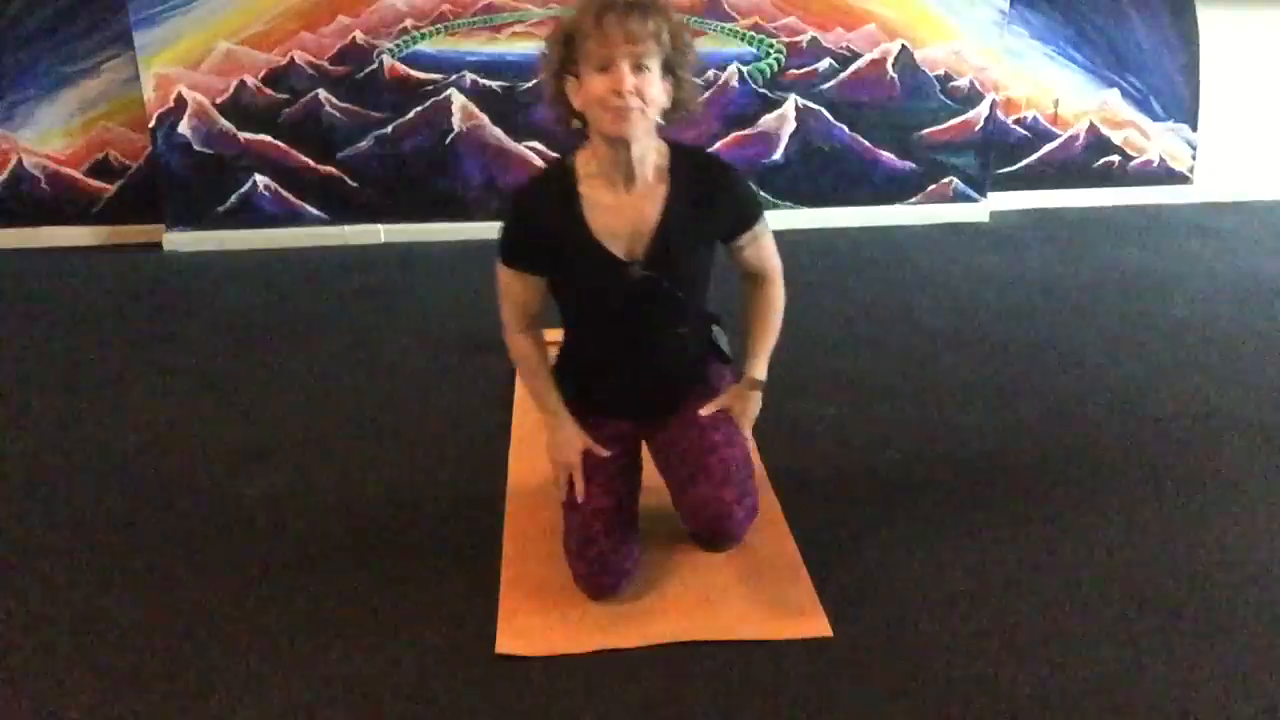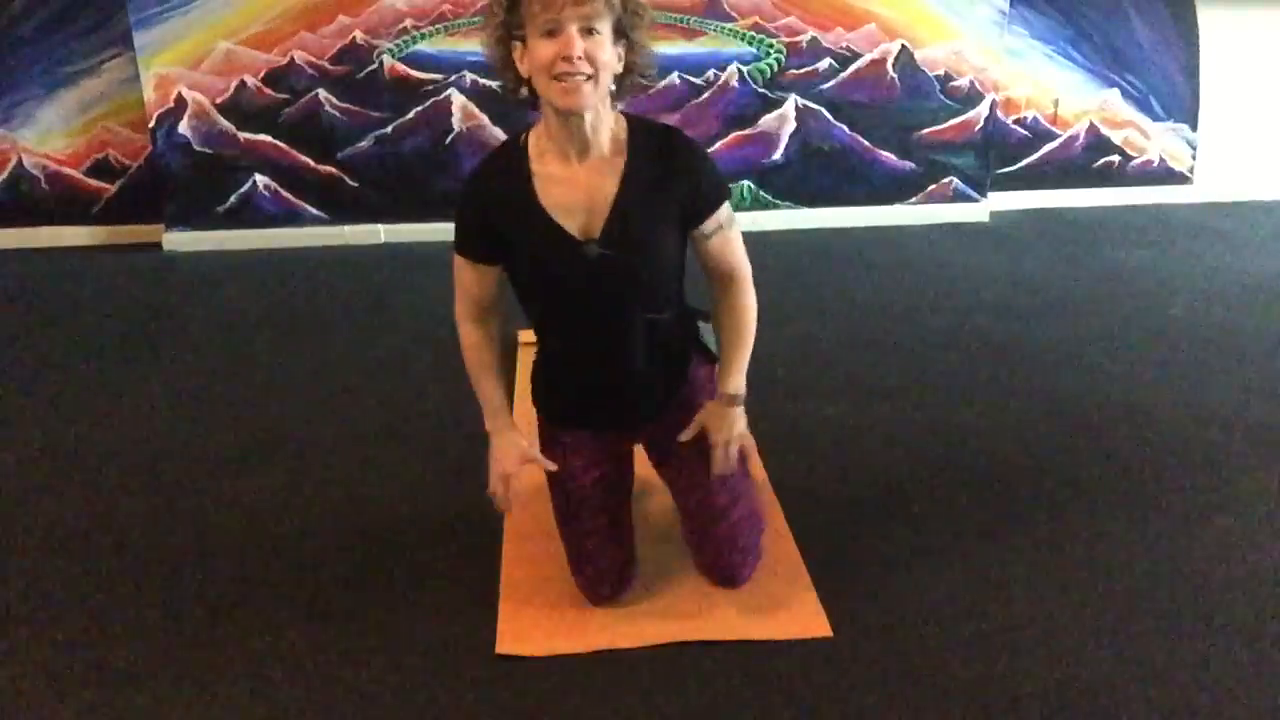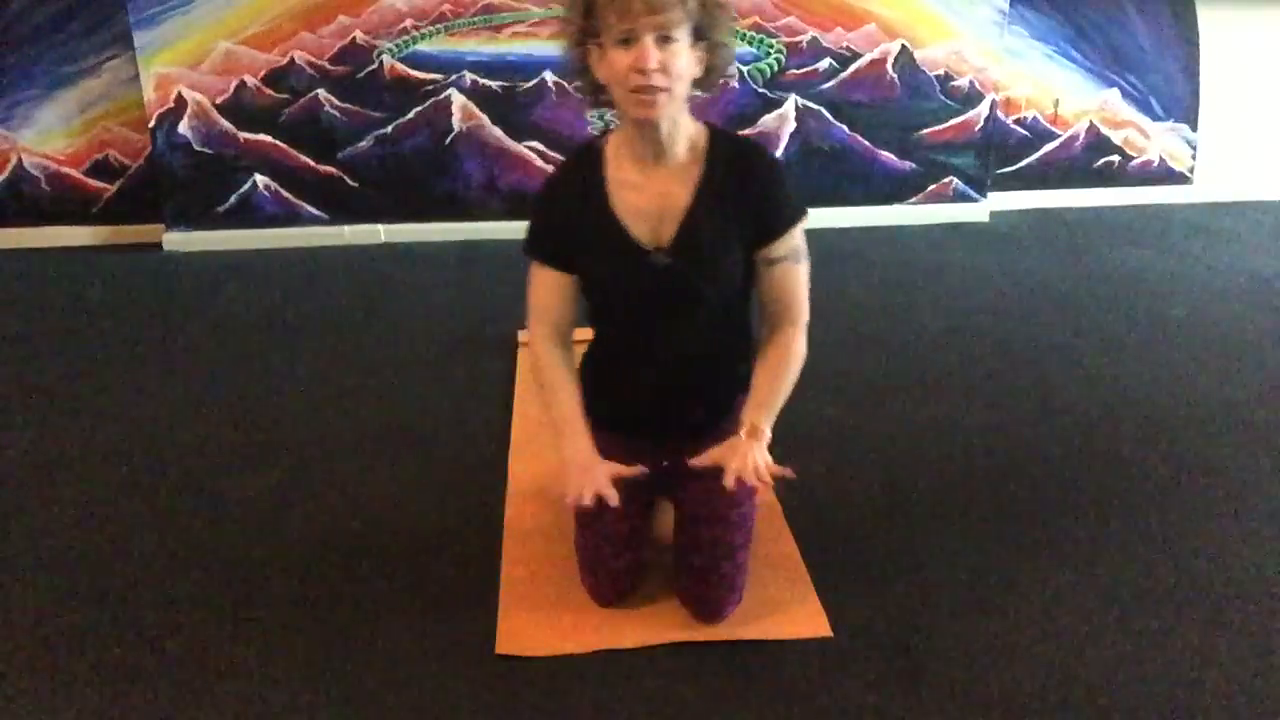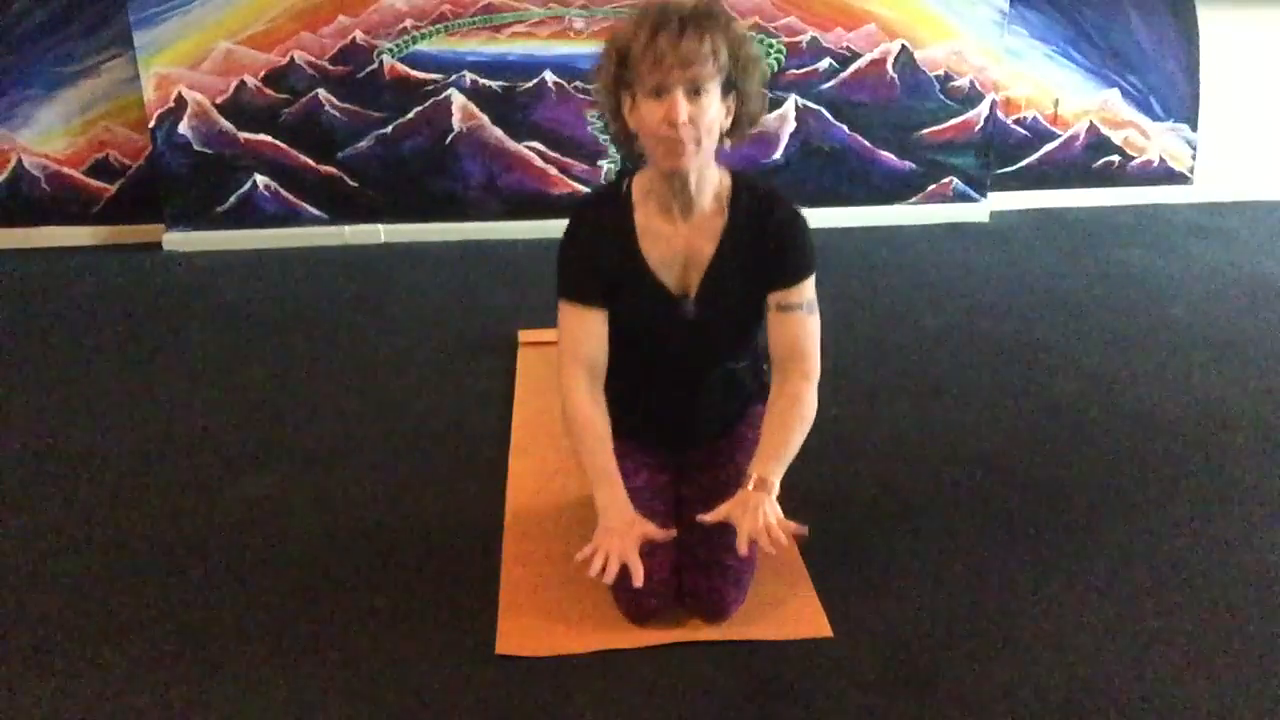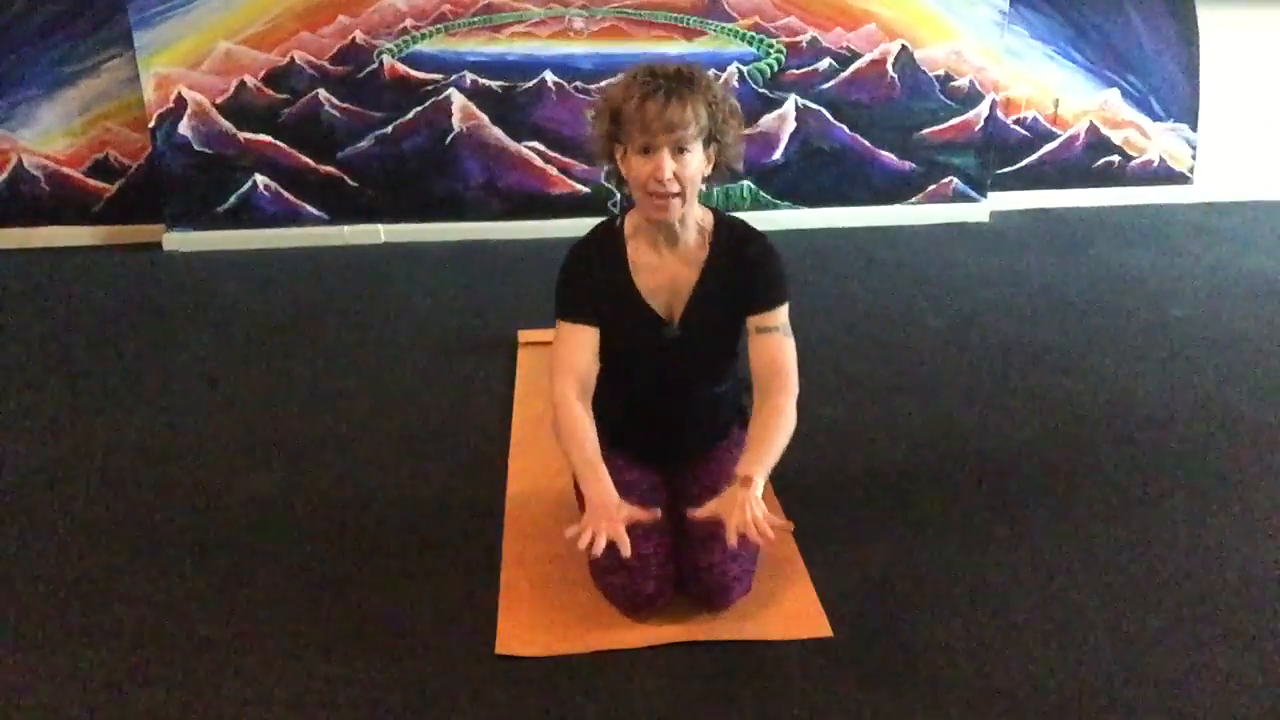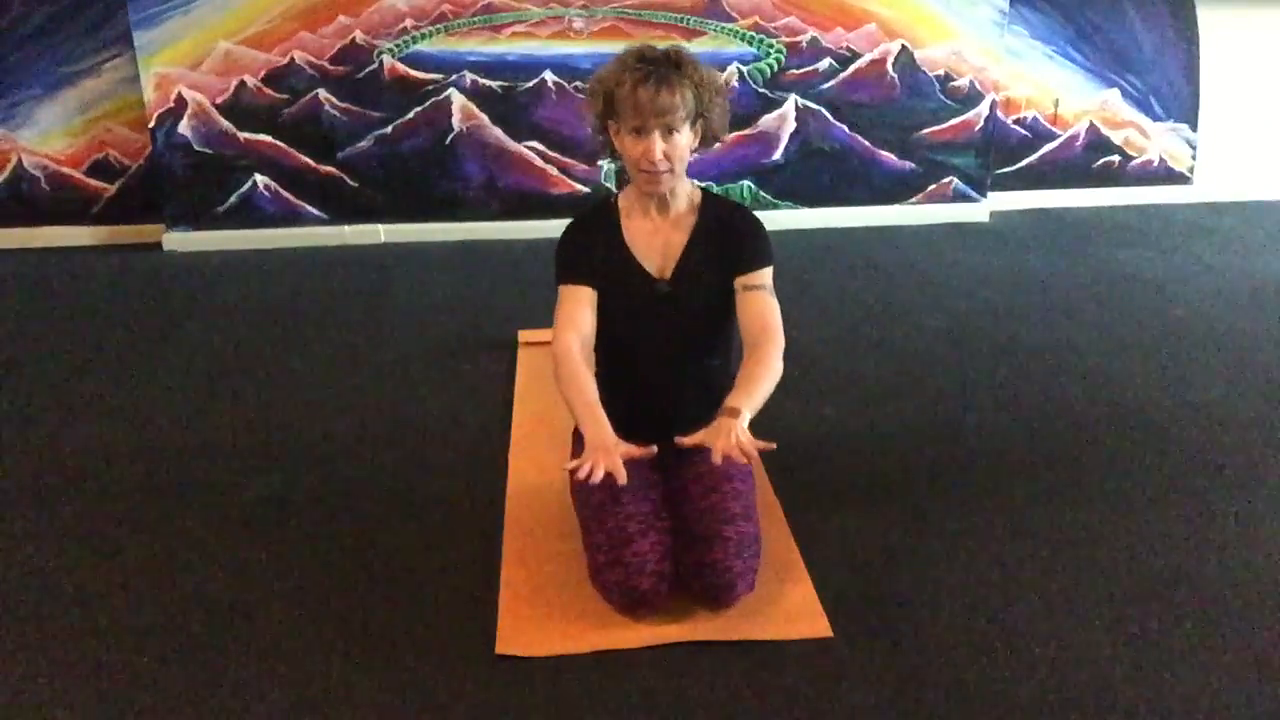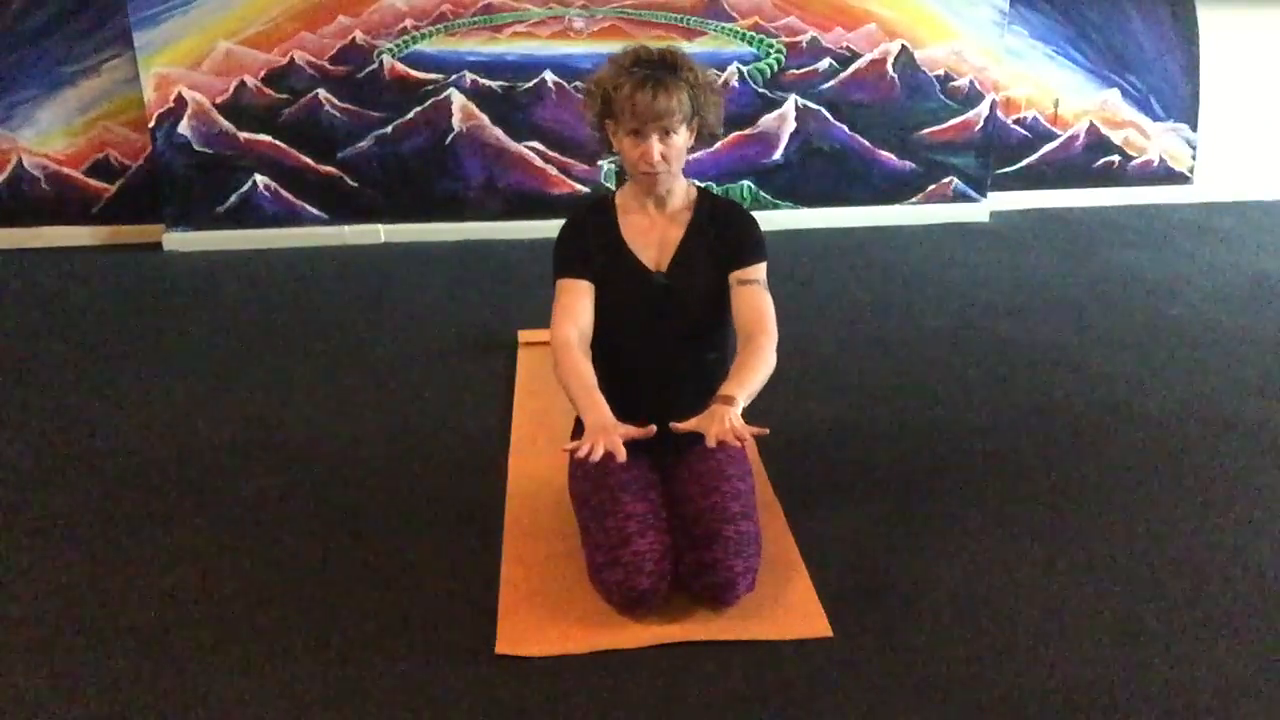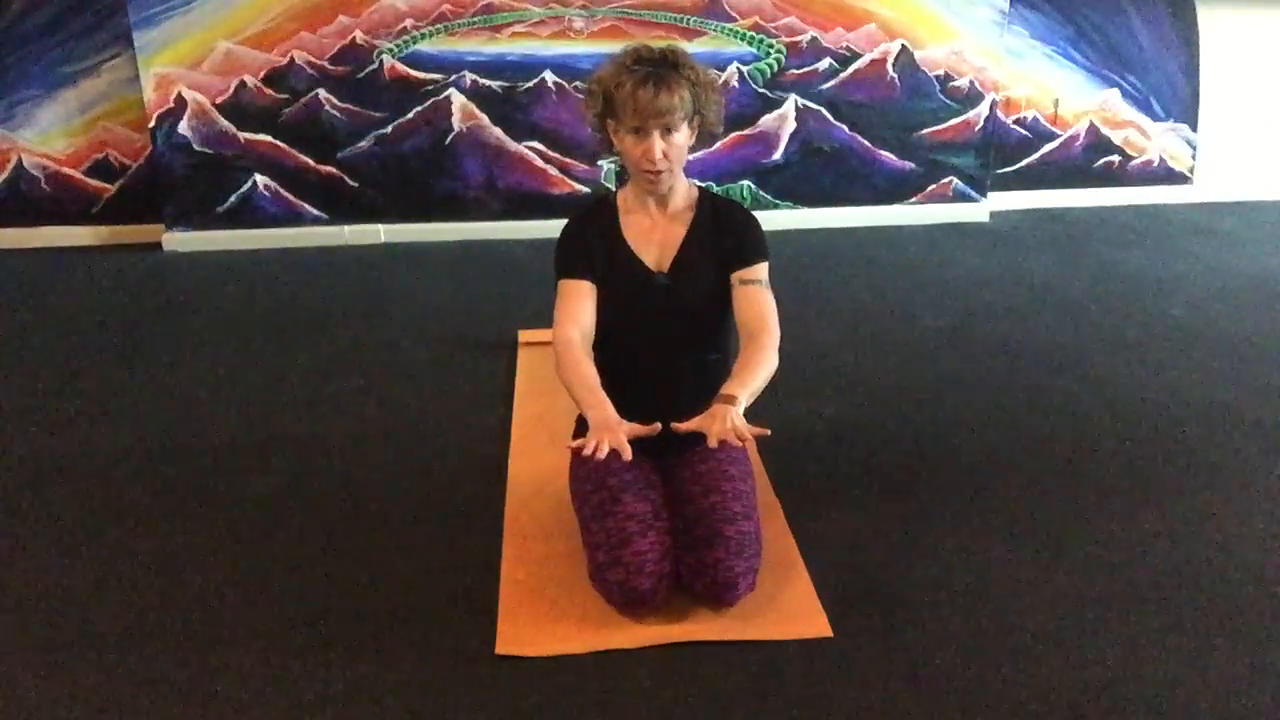
dt=0.4s
person 1, frame 1
left shoulder: (712, 185)
right shoulder: (539, 205)
left elbow: (765, 277)
right elbow: (519, 326)
left wrist: (752, 380)
right wrist: (559, 421)
left hip: (690, 380)
right hip: (591, 398)
left knee: (724, 522)
right knee: (602, 576)
right ankle: (621, 469)
person 1, frame 2
left shoulder: (673, 160)
right shoulder: (493, 186)
left elbow: (733, 279)
right elbow: (475, 317)
left wrist: (730, 395)
right wrist: (500, 426)
left hip: (677, 384)
right hip: (572, 408)
left knee: (733, 566)
right knee: (605, 584)
left ankle: (695, 478)
right ankle: (614, 481)
person 1, frame 3
left shoulder: (752, 175)
right shoulder: (570, 190)
left elbow: (788, 323)
right elbow: (548, 335)
left wrist: (753, 433)
right wrist: (577, 448)
left hip: (718, 414)
right hip: (615, 418)
left knee: (712, 602)
right knee: (610, 589)
left ankle: (683, 496)
right ankle: (645, 496)
person 1, frame 4
left shoulder: (773, 223)
right shoulder: (595, 227)
left elbow: (798, 376)
right elbow: (582, 379)
left wrist: (761, 487)
right wrist: (612, 505)
left hip: (729, 424)
right hip: (634, 429)
left knee: (716, 599)
right knee: (645, 597)
left ankle: (693, 497)
right ankle: (657, 501)
person 1, frame 5
left shoulder: (749, 256)
right shoulder: (590, 261)
left elbow: (778, 389)
right elbow: (570, 391)
left wrist: (747, 483)
right wrist: (599, 494)
left hip: (714, 439)
right hip: (622, 445)
left knee: (719, 585)
right knee: (637, 590)
left ankle: (690, 504)
right ankle: (645, 502)
person 1, frame 6
left shoulder: (735, 229)
right shoulder: (588, 234)
left elbow: (767, 345)
right elbow: (571, 346)
left wrist: (733, 416)
right wrist: (597, 431)
left hip: (705, 431)
right hip: (619, 434)
left knee: (724, 581)
right knee: (637, 588)
left ankle: (679, 498)
right ankle: (645, 495)
person 1, frame 7
left shoulder: (730, 225)
right shoulder: (586, 230)
left elbow: (761, 338)
right elbow: (569, 339)
left wrist: (727, 405)
right wrist: (597, 417)
left hip: (702, 432)
right hip: (618, 431)
left knee: (725, 581)
right knee: (636, 587)
left ankle: (678, 494)
person 1, frame 8
left shoulder: (732, 225)
right shoulder: (587, 230)
left elbow: (763, 338)
right elbow: (572, 340)
left wrist: (729, 404)
right wrist: (602, 417)
left hip: (702, 432)
right hip: (618, 432)
left knee: (726, 582)
right knee: (636, 588)
left ankle: (677, 497)
right ankle: (645, 496)
